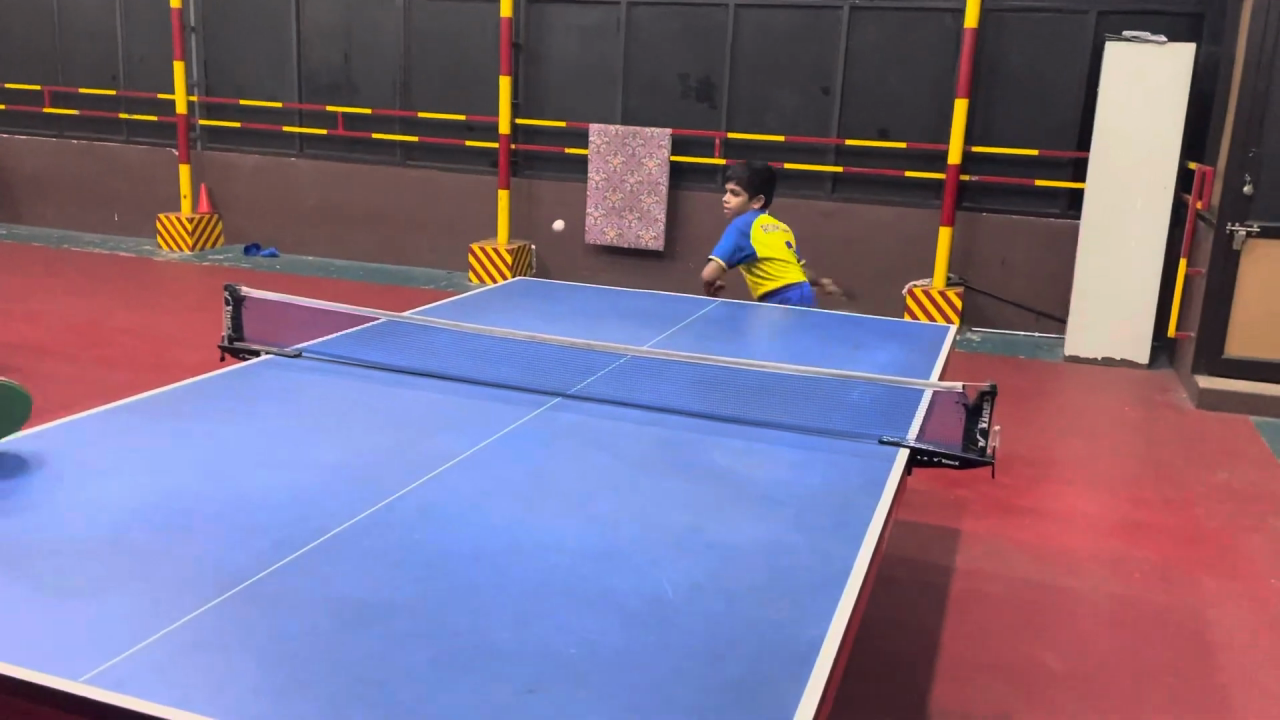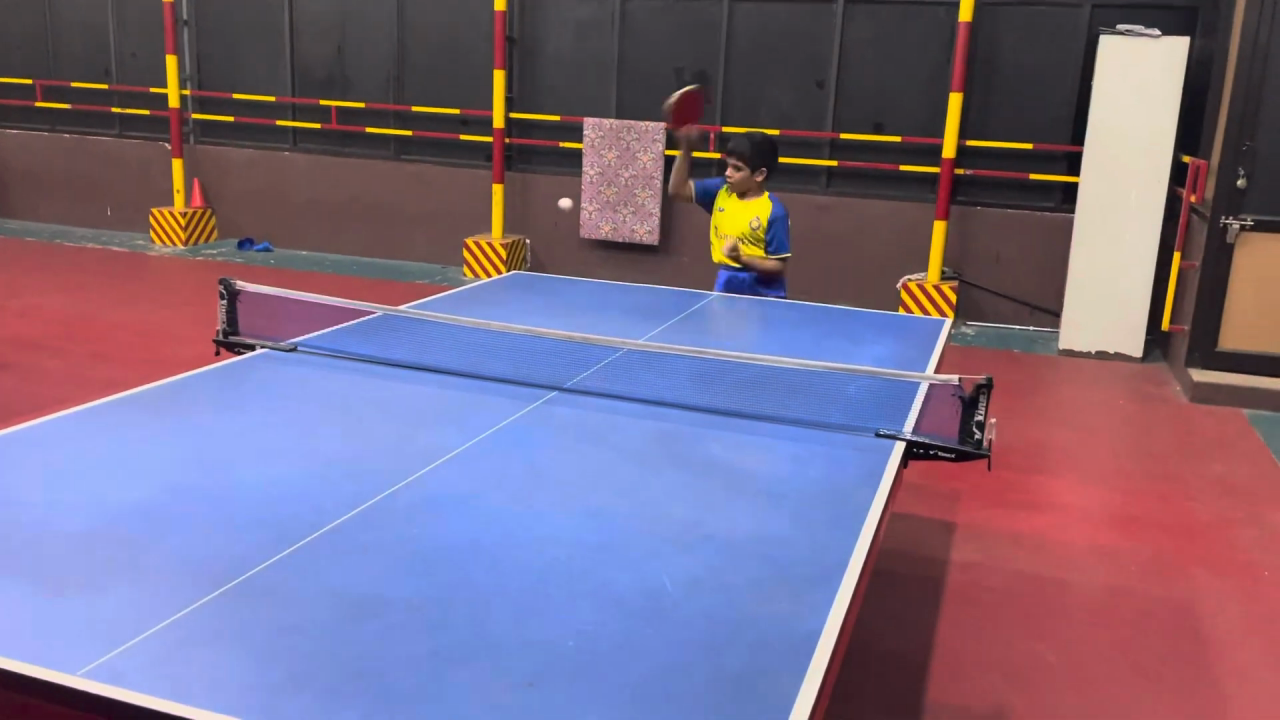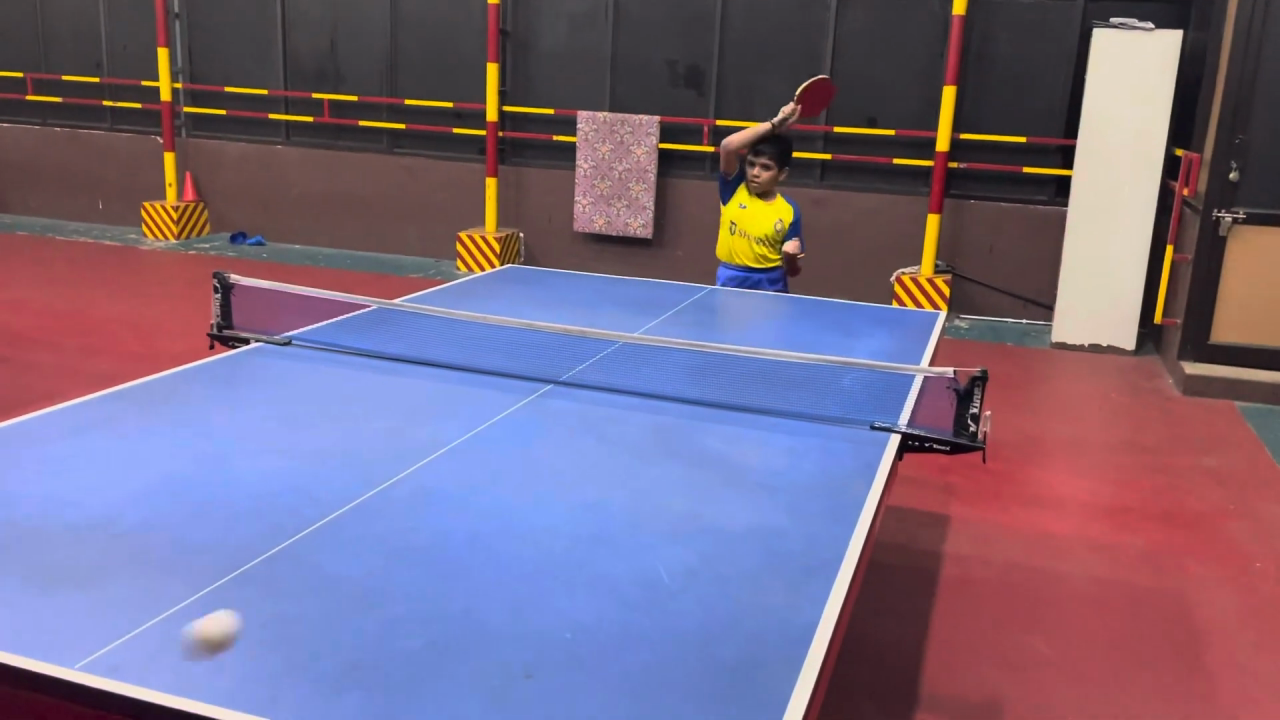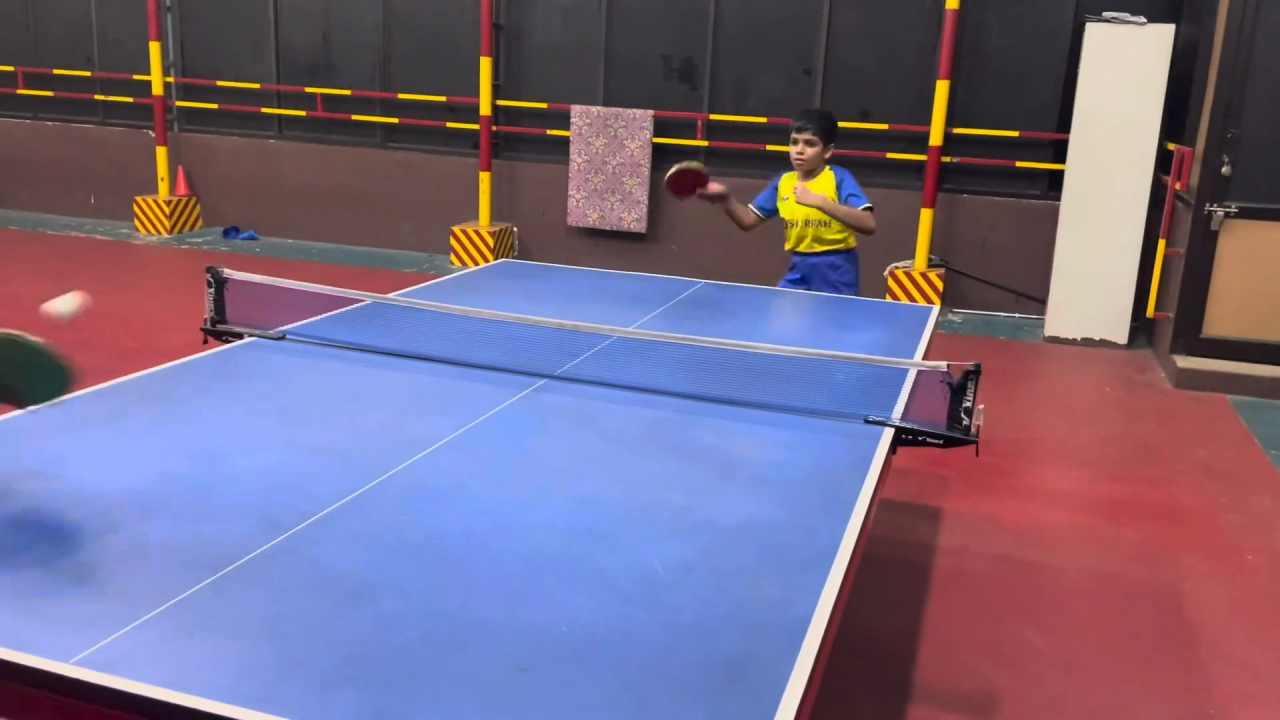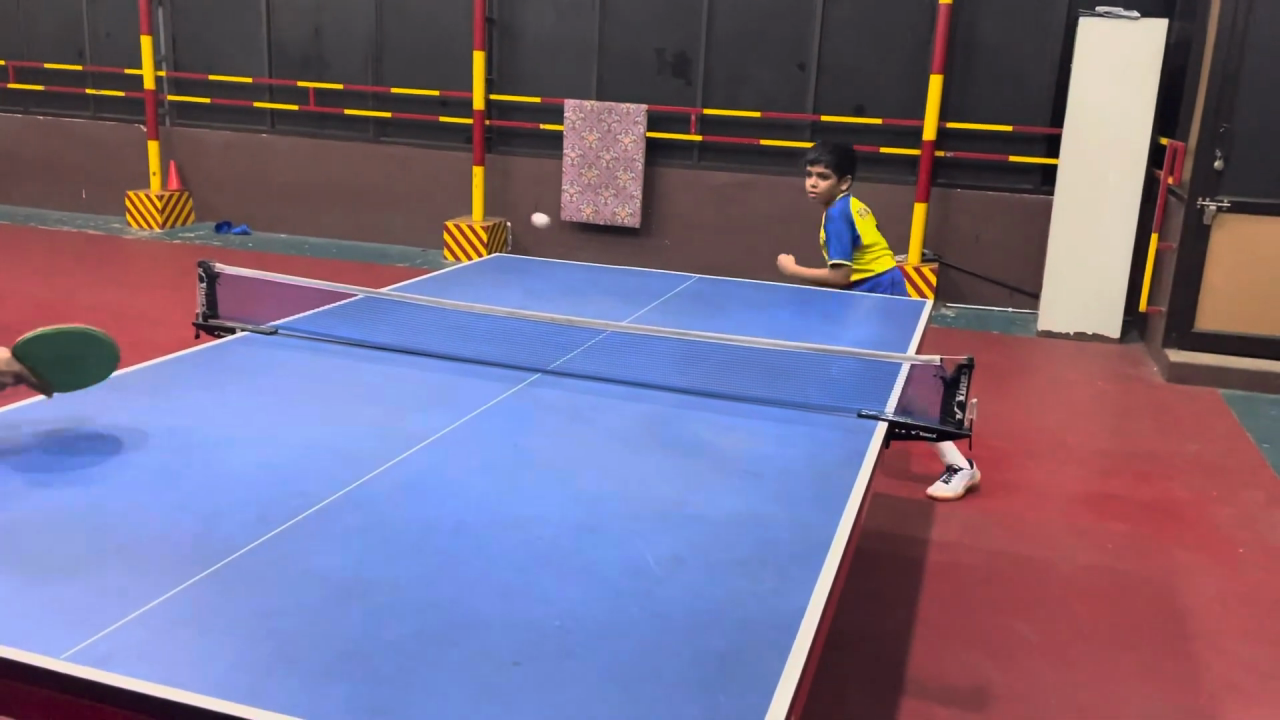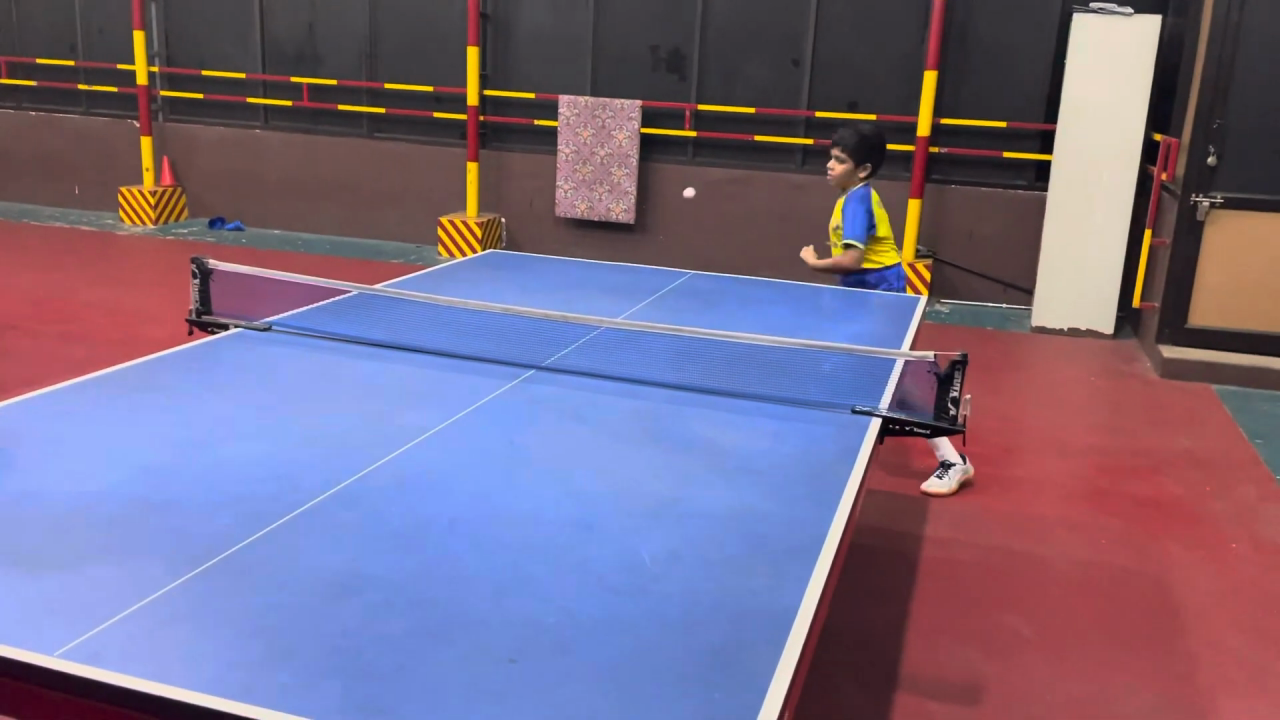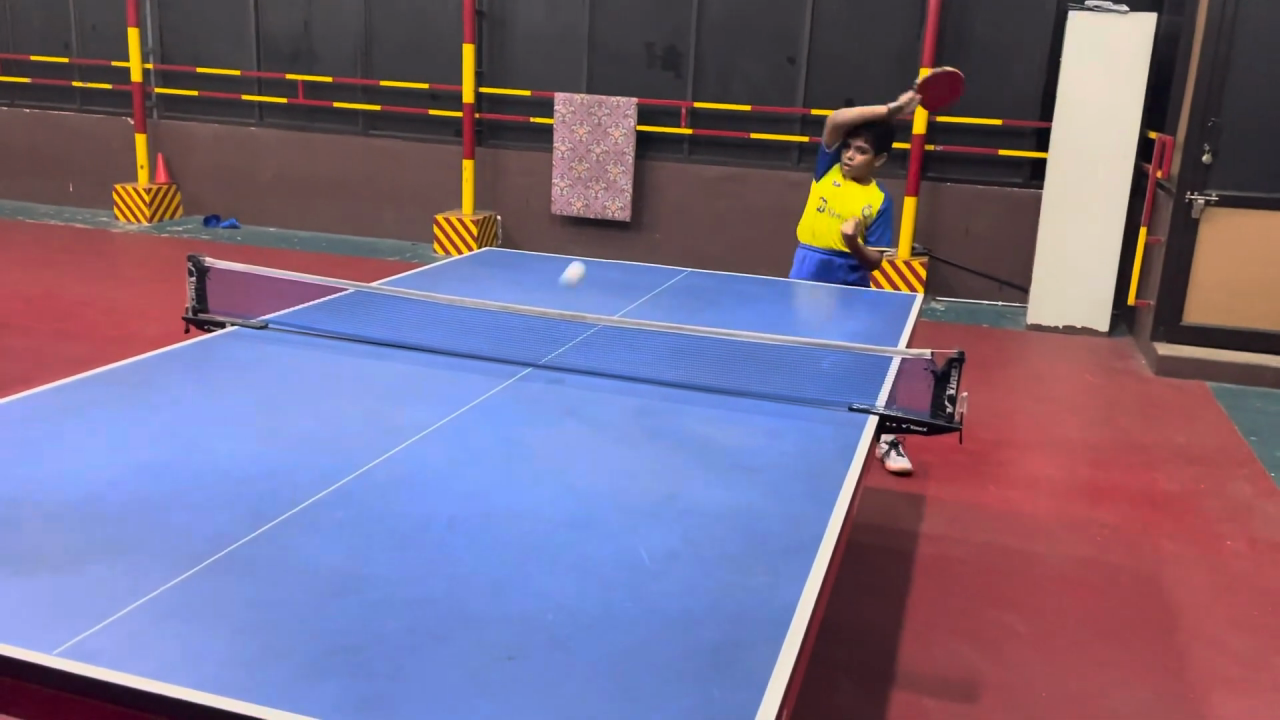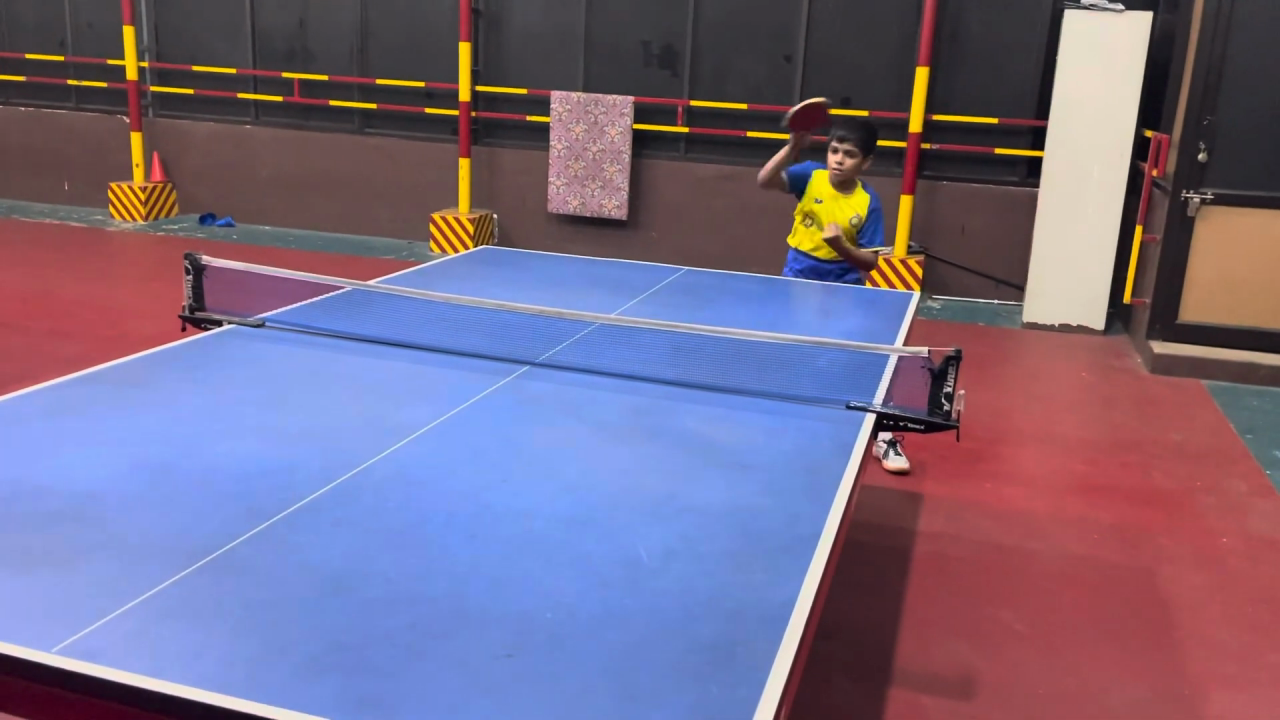
dt=0.3s
person 1, frame 1
left shoulder: (742, 225)
right shoulder: (780, 227)
left elbow: (710, 275)
right elbow: (798, 270)
left wrist: (711, 289)
right wrist: (819, 282)
left hip: (786, 305)
person 1, frame 2
left shoulder: (774, 211)
right shoulder: (723, 192)
left elbow: (778, 268)
right elbow: (677, 190)
left wrist: (739, 257)
right wrist: (686, 148)
left hip: (764, 296)
right hip: (726, 291)
person 1, frame 3
left shoulder: (789, 212)
right shoulder: (734, 188)
left elbow: (792, 270)
right elbow: (727, 146)
left wrist: (790, 257)
right wrist: (775, 123)
left hip: (769, 290)
right hip: (729, 286)
person 1, frame 4
left shoulder: (840, 179)
right shoulder: (782, 183)
left elbow: (868, 225)
right elbow: (748, 220)
left wrist: (817, 201)
right wrist: (724, 197)
left hip: (838, 278)
right hip: (800, 276)
person 1, frame 5
left shoulder: (838, 212)
right shoulder: (849, 207)
left elbow: (838, 277)
left wrist: (793, 269)
left hip: (880, 297)
right hip: (867, 296)
person 1, frame 6
left shoulder: (856, 200)
right shoulder: (862, 197)
left elbow: (853, 260)
left wrist: (814, 263)
left hip: (879, 296)
right hip: (863, 295)
person 1, frame 7
left shoulder: (880, 200)
right shoulder: (830, 167)
left elbow: (875, 260)
right elbow: (834, 122)
left wrist: (854, 245)
right wrist: (891, 109)
left hip: (849, 288)
right hip: (805, 281)
left ankle: (888, 440)
person 1, frame 8
left shoulder: (868, 203)
right shoulder: (809, 176)
left elbow: (870, 262)
right elbow: (765, 180)
left wrist: (846, 246)
right wrist: (793, 148)
left hip: (842, 286)
right hip: (798, 277)
left ankle: (885, 437)
